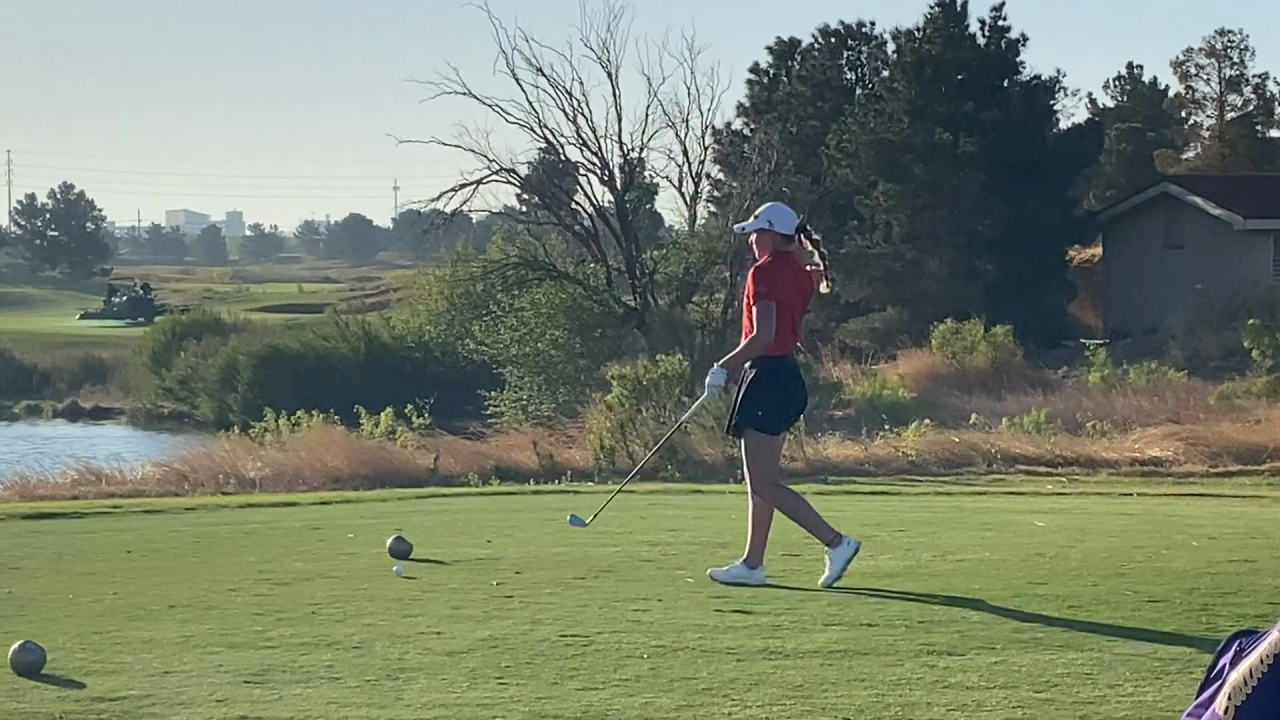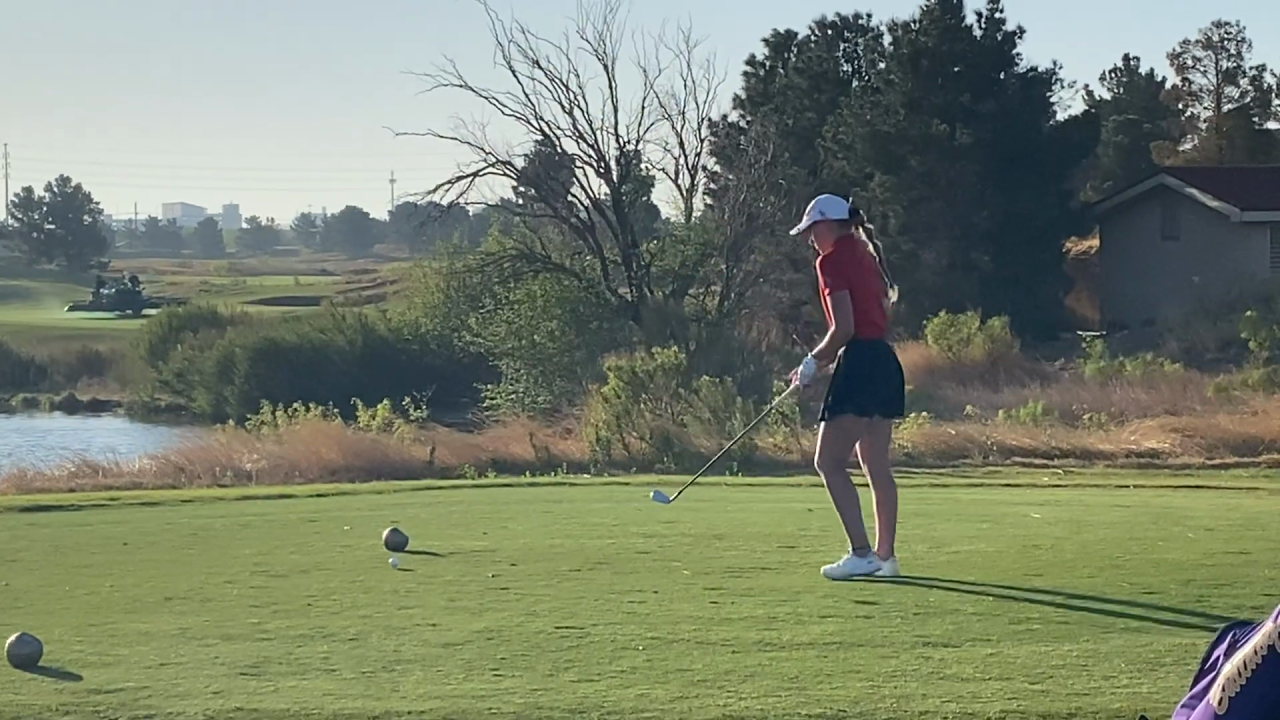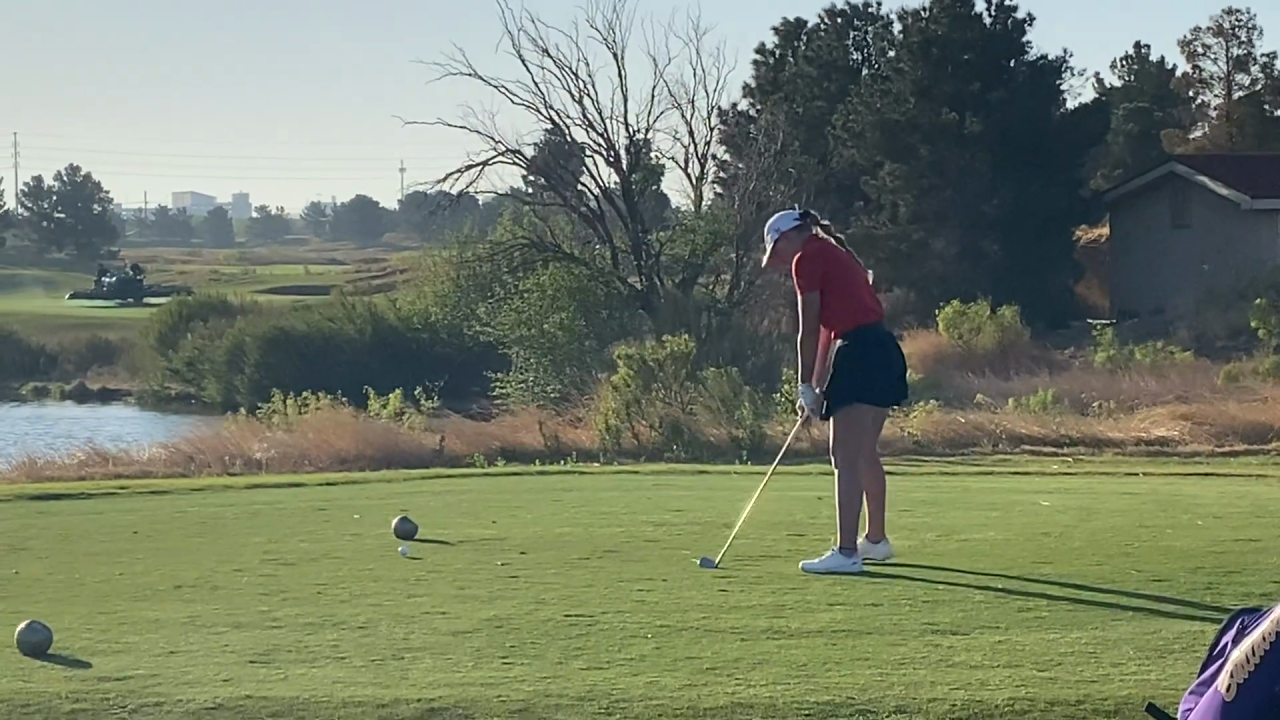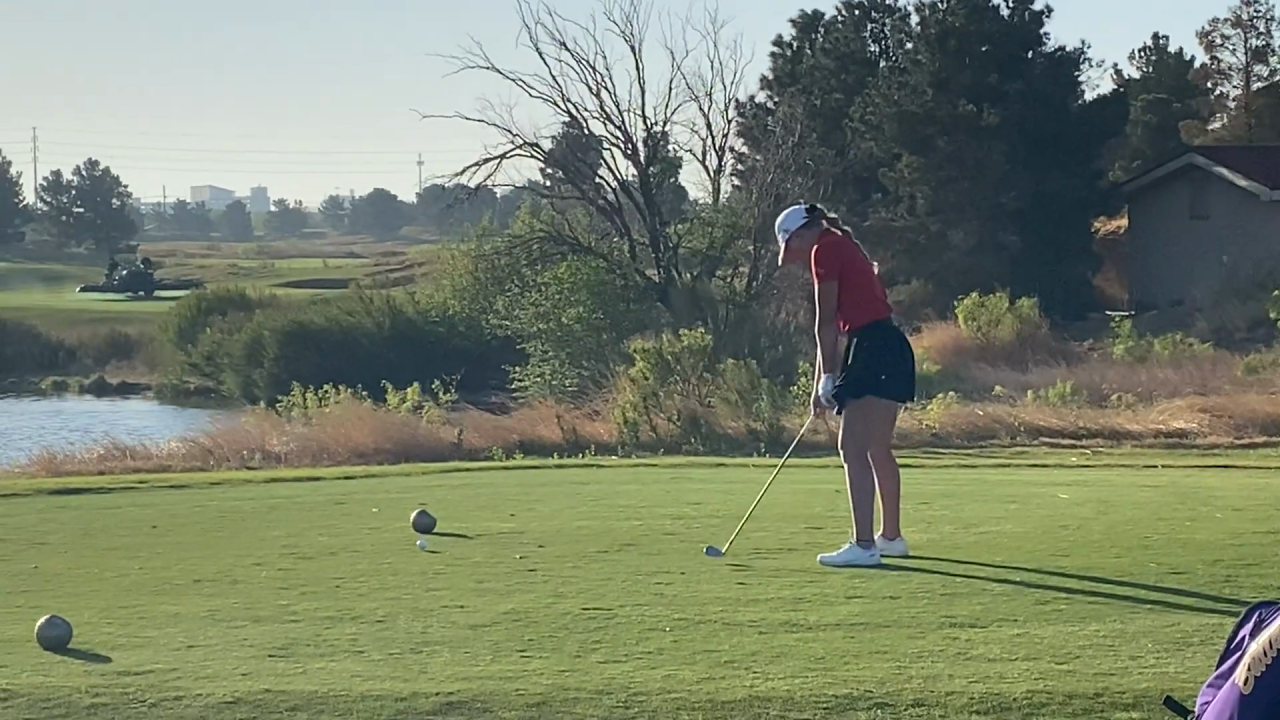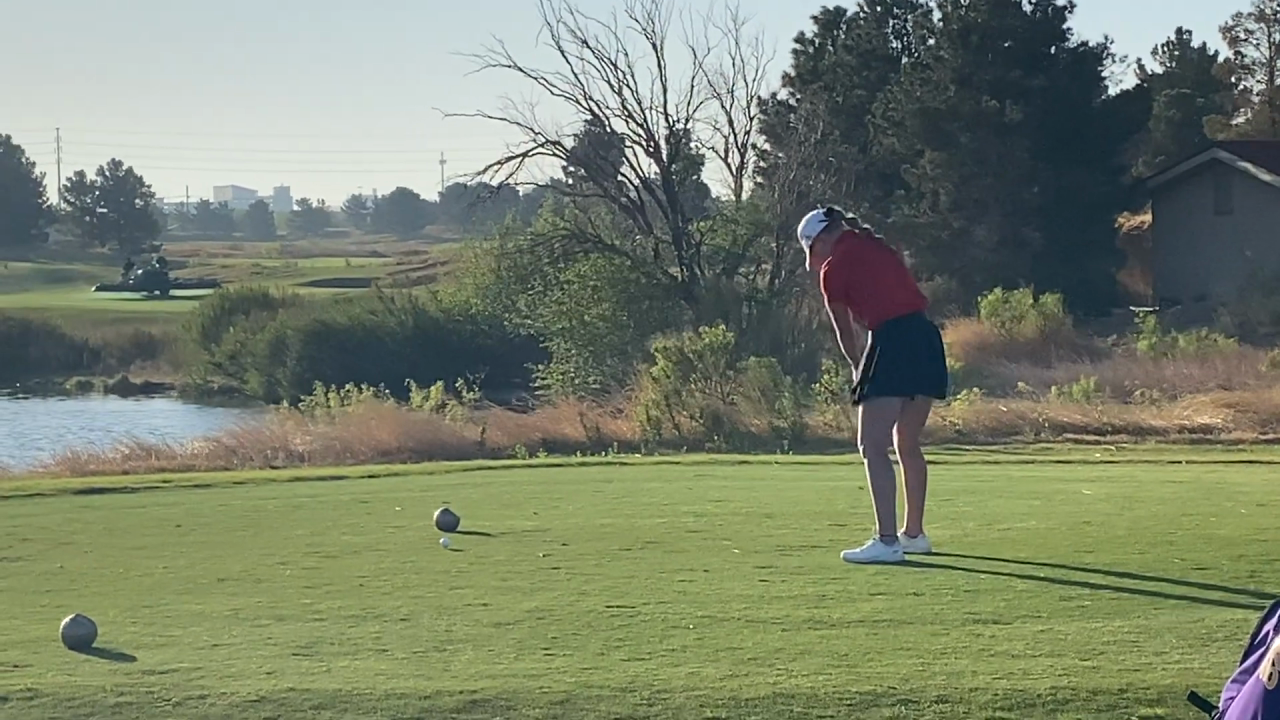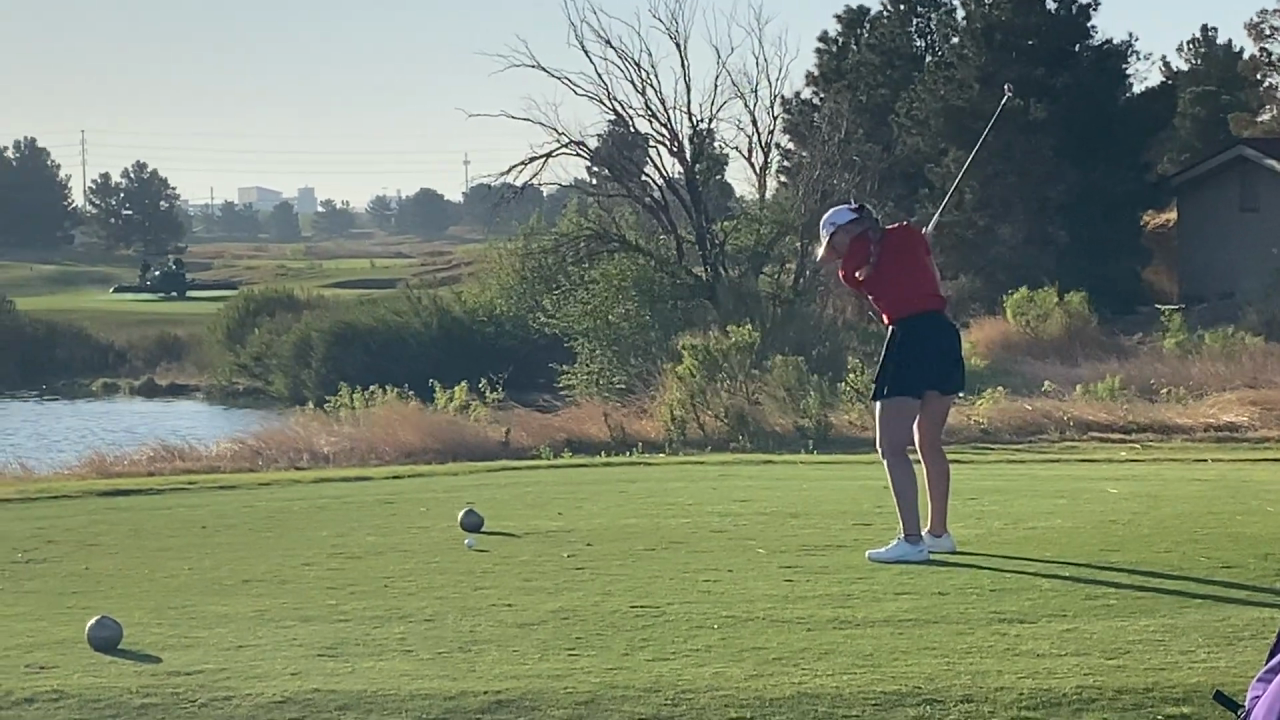
dt=0.7s
person 1, frame 1
left shoulder: (764, 272)
right shoulder: (802, 274)
left elbow: (762, 338)
left wrist: (722, 368)
left hip: (768, 379)
right hip: (787, 377)
left knee: (765, 484)
right knee: (758, 476)
left ankle: (837, 542)
right ankle: (750, 565)
person 1, frame 2
left shoulder: (832, 260)
right shoulder: (864, 257)
left elbow: (844, 328)
left wrist: (813, 360)
right wrist: (819, 362)
left hip: (860, 365)
right hip: (883, 361)
left knee: (829, 461)
right knee: (877, 467)
left ankle: (861, 552)
right ankle: (884, 556)
person 1, frame 3
left shoulder: (807, 259)
right shoulder: (833, 254)
left elbow: (809, 331)
left wrist: (806, 389)
right wrist: (817, 388)
left hip: (861, 354)
right hip: (883, 352)
left knee: (845, 457)
right knee: (865, 454)
left ankle: (846, 552)
right ankle: (875, 539)
person 1, frame 4
left shoulder: (824, 250)
right shoulder: (840, 249)
left elbow: (826, 323)
right elbow: (834, 325)
left wrist: (827, 378)
right wrist: (820, 383)
left hip: (873, 349)
right hip: (887, 348)
left knee: (853, 449)
right knee: (878, 450)
left ankle: (864, 545)
right ankle: (891, 537)
person 1, frame 5
left shoulder: (832, 270)
right shoulder: (880, 246)
left elbow: (846, 333)
left wrist: (859, 369)
left hip: (893, 343)
right hip: (926, 337)
left knee: (873, 446)
right knee: (908, 446)
left ankle: (887, 541)
right ankle: (914, 533)
person 1, frame 6
left shoulder: (851, 268)
right shoulder: (907, 233)
right elbow: (934, 280)
left hip: (910, 341)
right hip: (944, 335)
left knee: (891, 447)
right knee: (930, 444)
left ankle: (912, 541)
right ankle: (938, 533)
